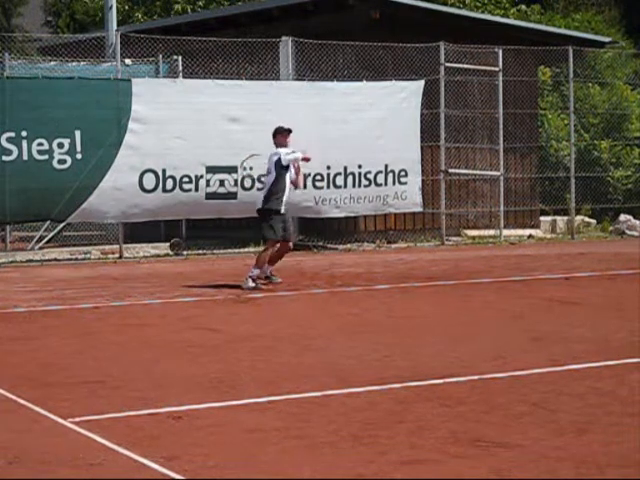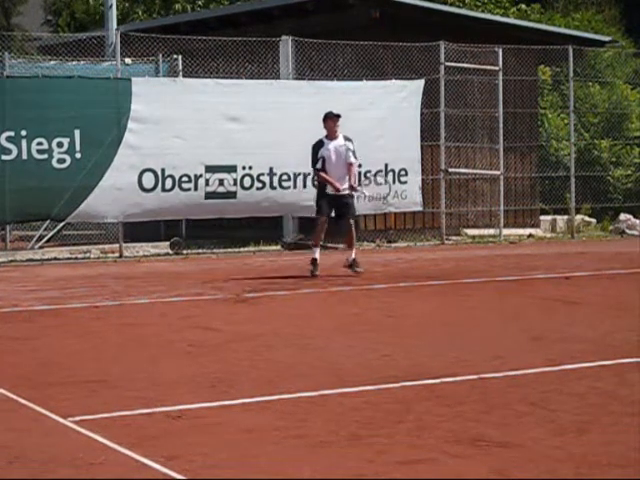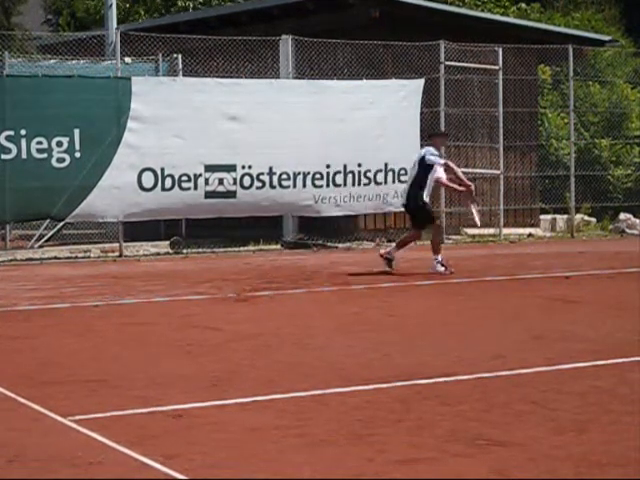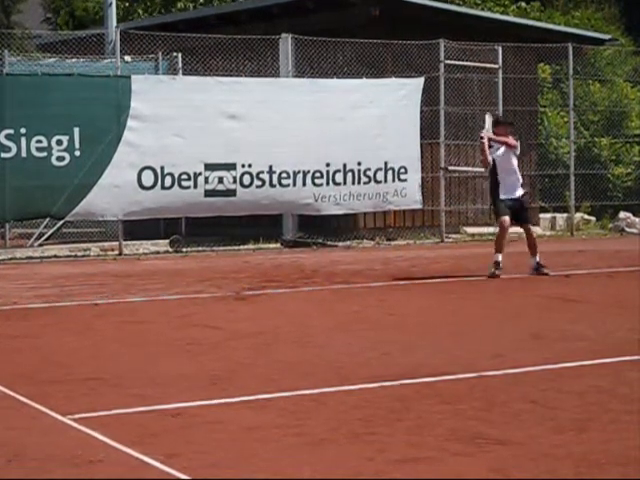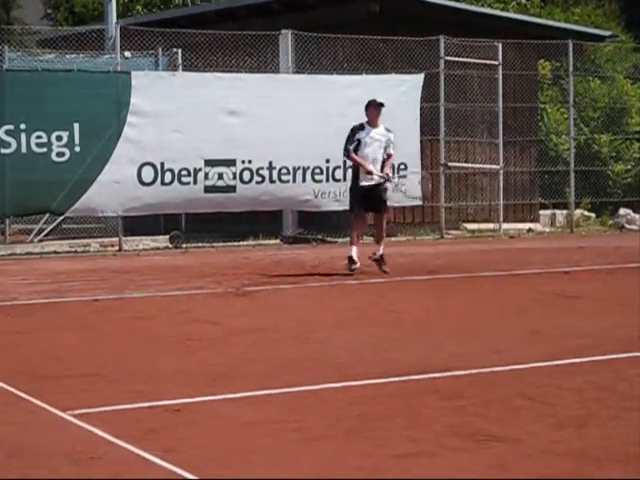
dt=1s
person 1, frame 1
left shoulder: (288, 161)
right shoulder: (279, 153)
left elbow: (298, 184)
right elbow: (303, 157)
left wrist: (298, 165)
right wrist: (302, 157)
left hip: (279, 208)
right hip: (271, 208)
left knee: (287, 245)
right knee: (272, 244)
left ankle: (265, 272)
right ankle: (251, 278)
person 1, frame 2
left shoulder: (347, 142)
right shoulder: (318, 146)
left elbow: (351, 164)
right elbow: (318, 172)
left wrist: (352, 181)
right wrist: (333, 183)
left hip: (345, 191)
right hip: (326, 191)
left knee: (350, 223)
right knee: (322, 221)
left ankle: (351, 259)
right ankle: (315, 259)
person 1, frame 3
left shoulder: (437, 162)
right shoulder: (429, 152)
left elbow: (441, 180)
right elbow: (450, 167)
left wrist: (461, 189)
right wrist: (467, 183)
left hip: (414, 199)
right hip: (415, 198)
left knee: (416, 233)
right knee: (437, 227)
left ankle: (389, 253)
right ankle: (437, 263)
person 1, frame 4
left shoulder: (512, 143)
right shoulder: (490, 148)
left elbow: (511, 143)
right elbow: (487, 165)
left wrist: (491, 136)
right wrist: (484, 146)
left hip: (517, 195)
right hip: (500, 196)
left knee: (529, 229)
right knee: (504, 224)
left ankle: (536, 263)
right ankle: (497, 263)
person 1, frame 5
left shoulder: (387, 133)
right shoulder: (357, 130)
left elbow: (389, 156)
right elbow: (348, 152)
left wrist: (387, 169)
right wrist: (364, 165)
left hip: (378, 182)
right hip: (360, 181)
left knee: (381, 217)
right knee: (358, 217)
left ankle: (379, 254)
right ankle: (353, 257)
